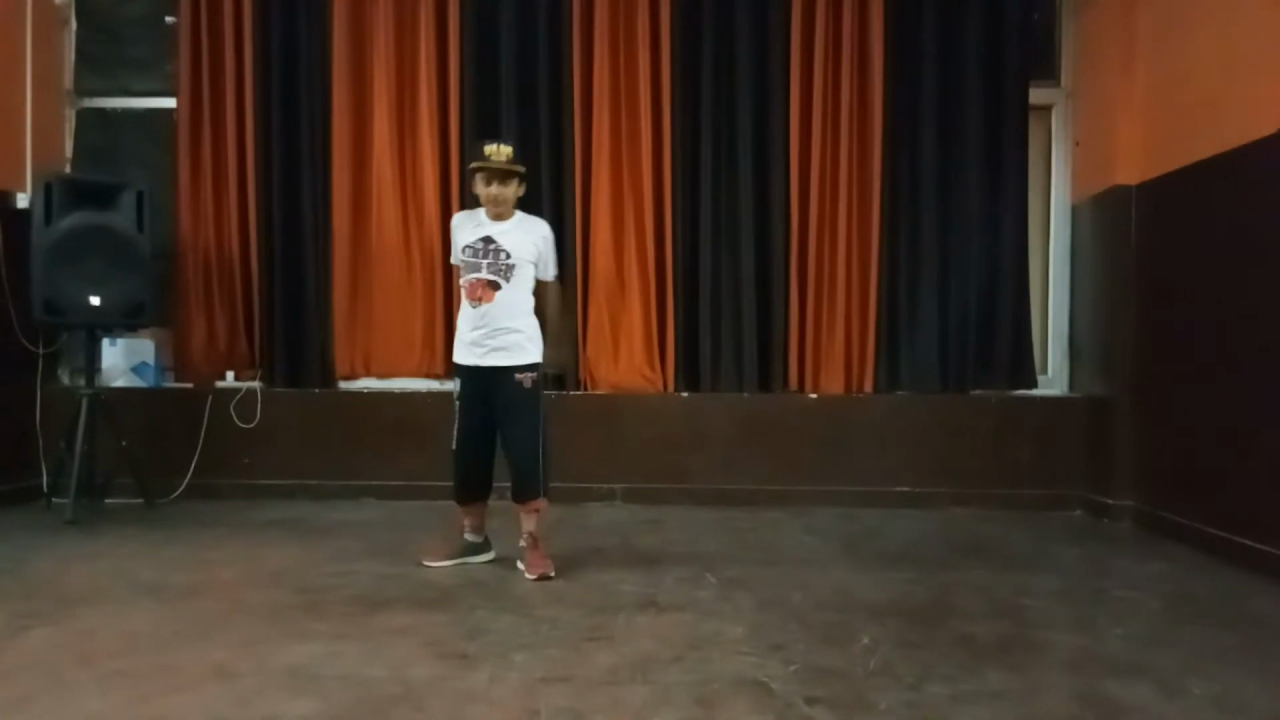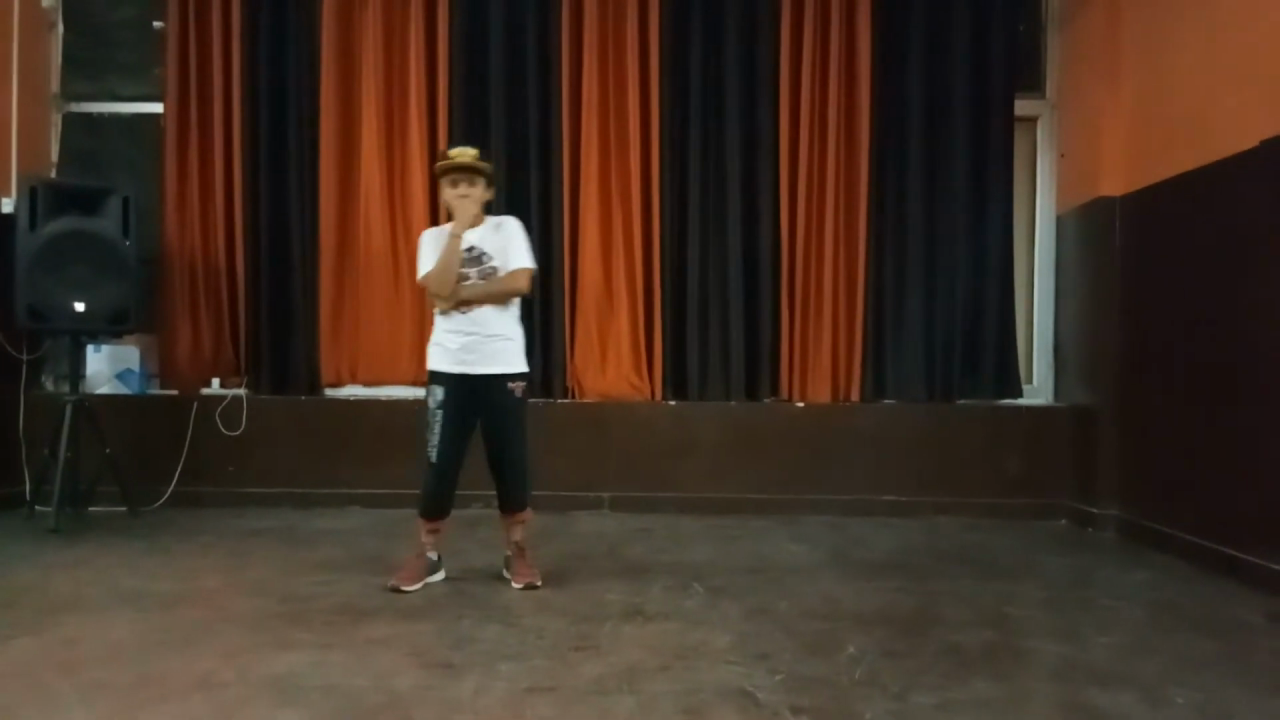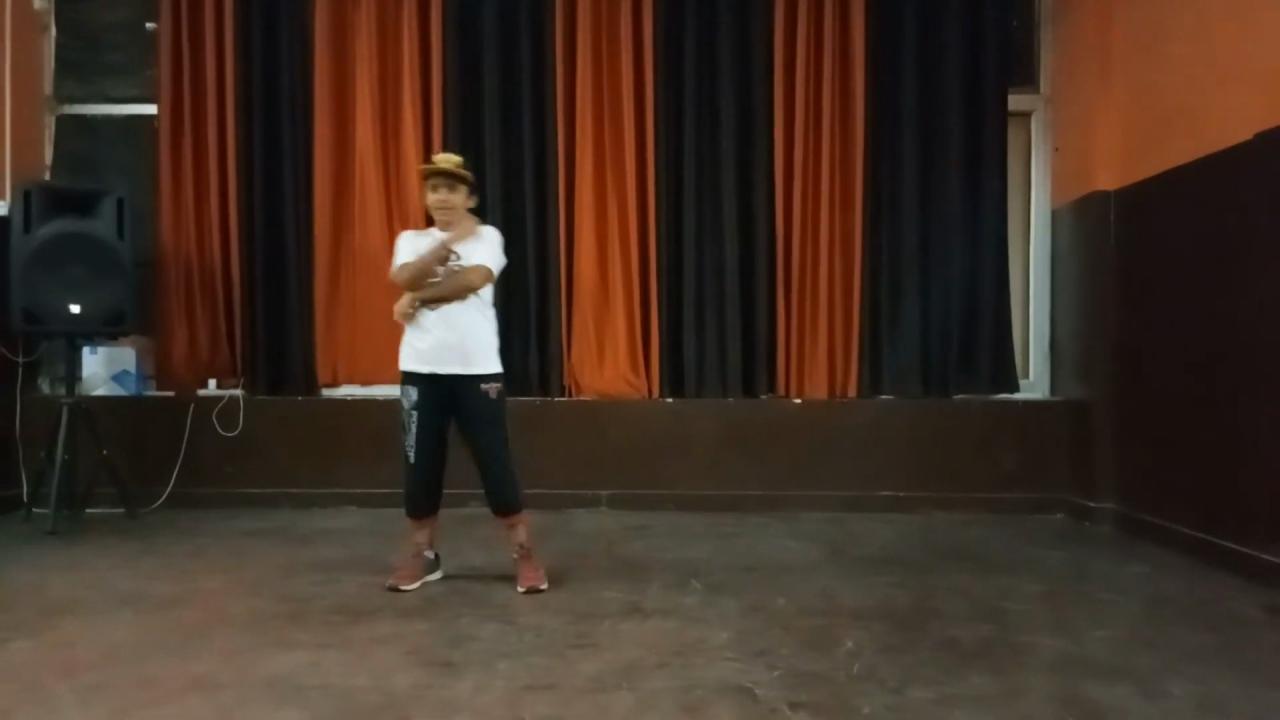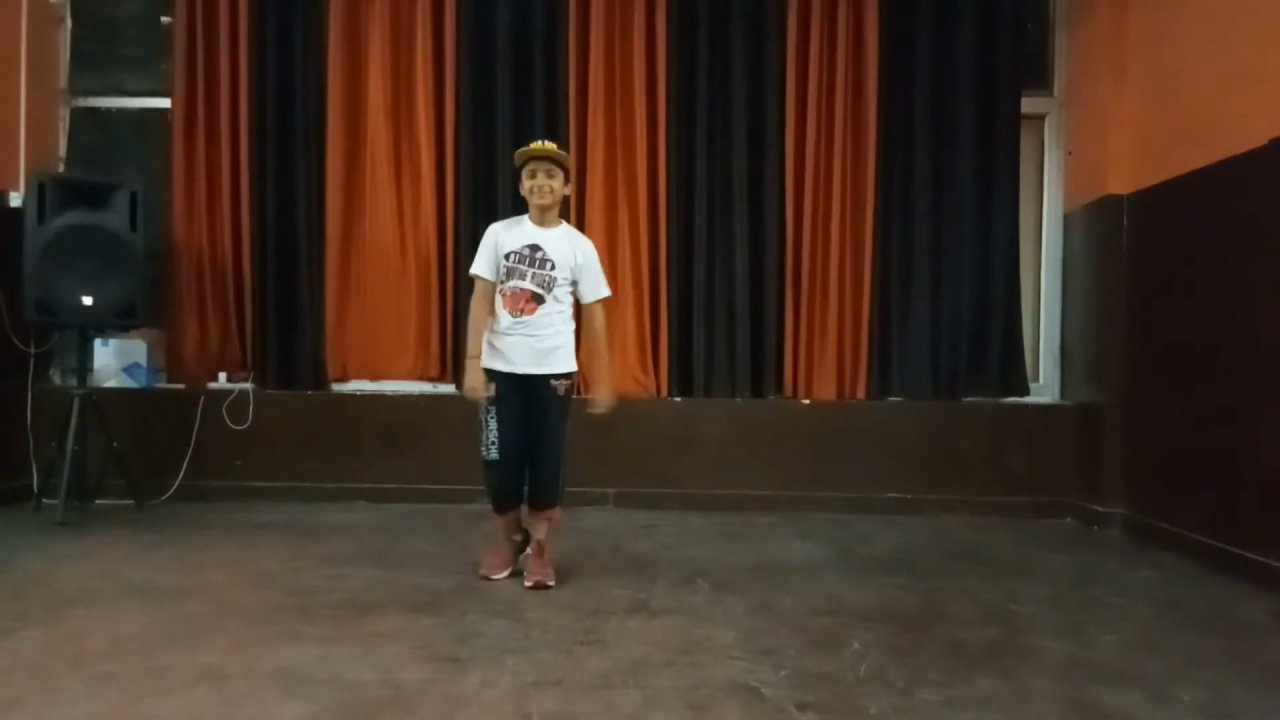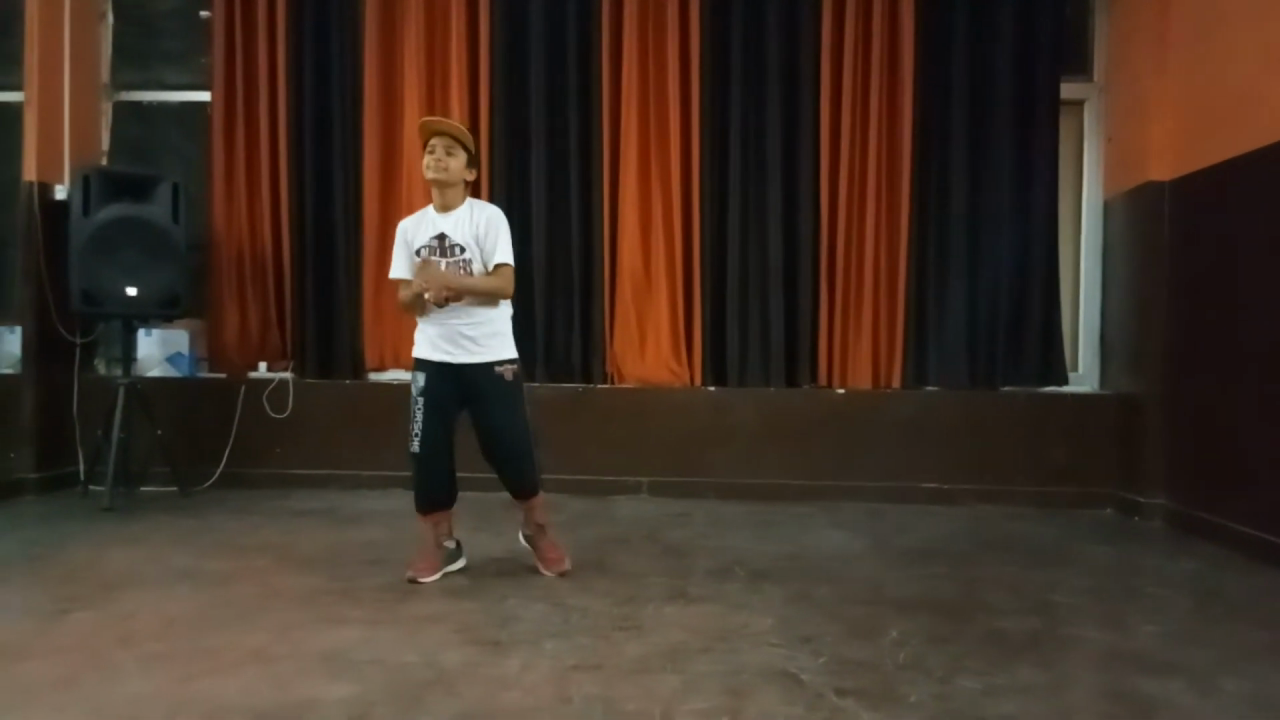
dt=1s
person 1, frame 1
left shoulder: (535, 231)
right shoulder: (461, 224)
left elbow: (546, 290)
left wrist: (553, 342)
left hip: (518, 360)
right hip: (468, 360)
left knee: (525, 452)
right knee: (467, 453)
left ankle: (531, 543)
right ankle: (472, 537)
person 1, frame 2
left shoulder: (508, 228)
right shoulder: (432, 239)
left elbow: (518, 283)
right elbow: (437, 289)
left wrist: (460, 294)
right wrist: (454, 230)
left hip: (504, 365)
right hip: (449, 366)
left knee: (511, 462)
right knee: (440, 462)
left ankle: (517, 552)
right ankle: (428, 554)
person 1, frame 3
left shoulder: (487, 236)
right shoulder: (411, 239)
left elbow: (470, 281)
right elbow: (402, 278)
left wrist: (416, 298)
right wrist: (444, 242)
left hip: (477, 369)
right hip: (421, 368)
left knee: (495, 464)
right knee: (422, 463)
left ankle: (523, 553)
right ankle: (423, 553)
person 1, frame 4
left shoulder: (579, 246)
right shoulder: (498, 234)
left elbow: (595, 315)
right elbow: (481, 299)
left wrist: (602, 379)
right wrist: (473, 363)
left hip: (551, 370)
right hip: (501, 368)
left knee: (547, 461)
right knee: (501, 459)
left ankle: (539, 548)
right ankle: (511, 536)
person 1, frame 5
left shoulder: (489, 218)
right shoulder: (409, 228)
left elbow: (503, 287)
right elbow: (405, 302)
left wrist: (451, 280)
right wrist: (419, 291)
left hip: (492, 356)
right hip: (433, 356)
left knee: (510, 447)
right knee: (428, 452)
left ankle: (538, 530)
right ankle: (441, 543)
